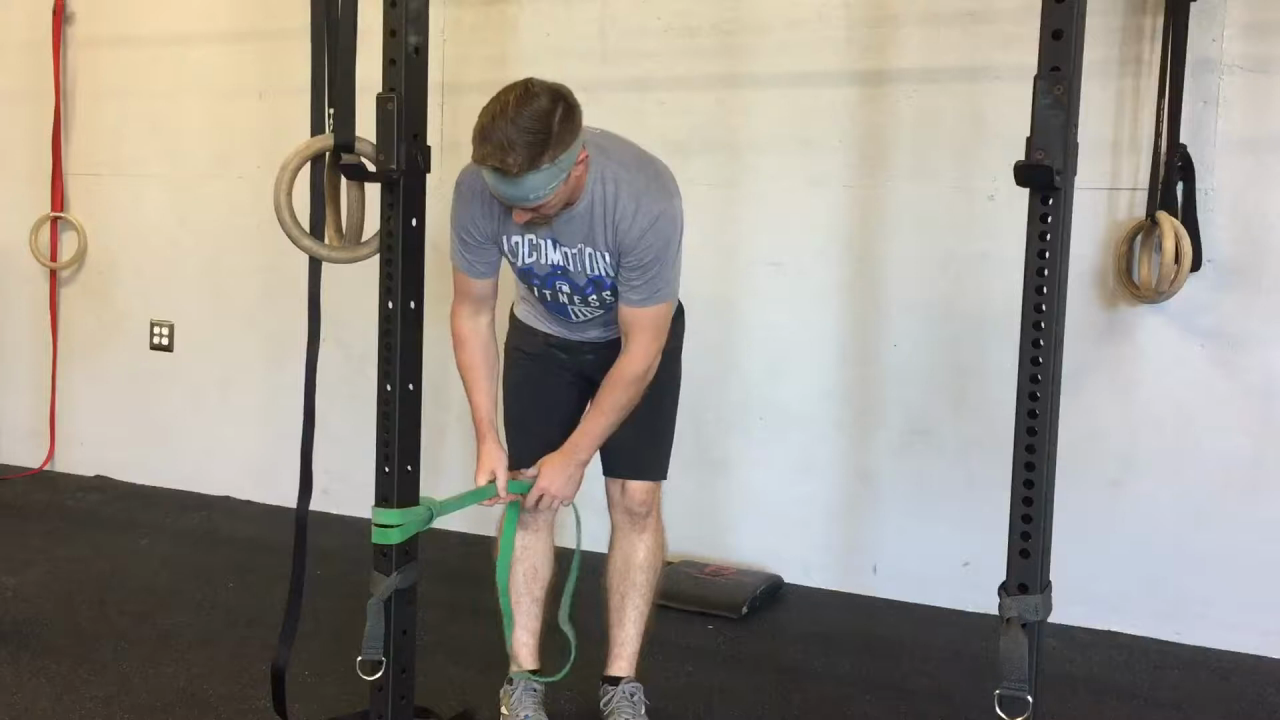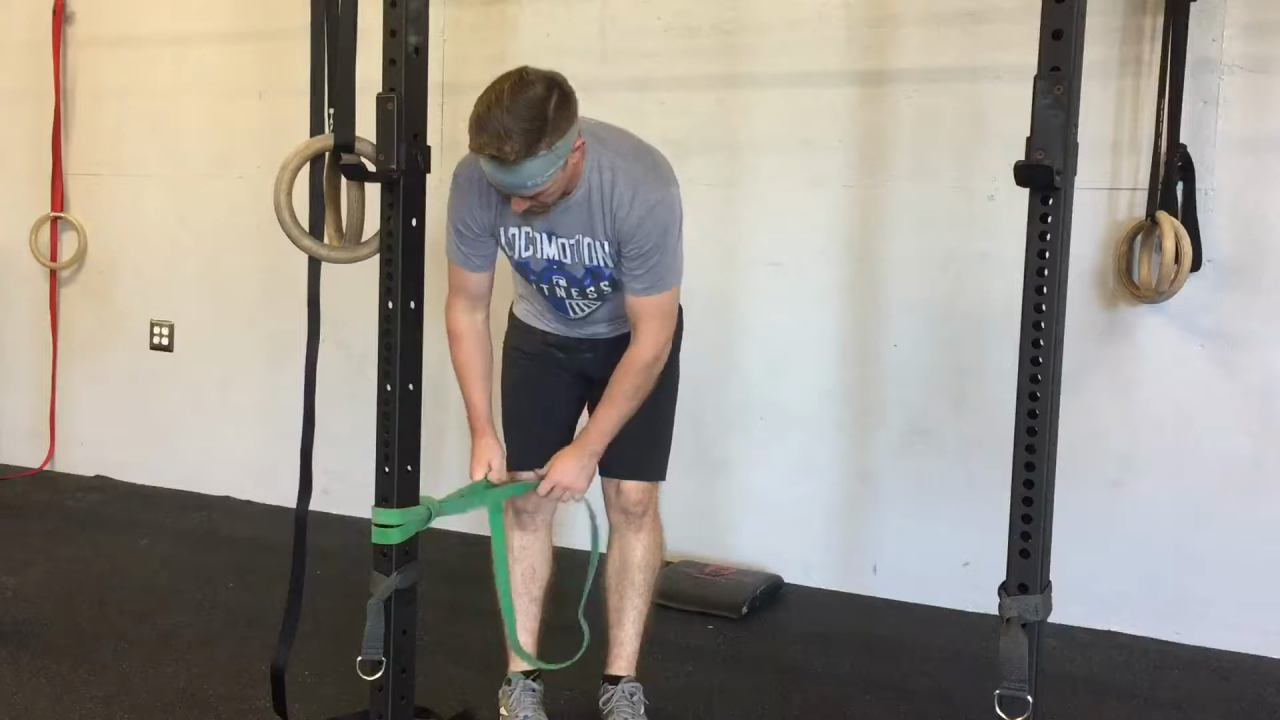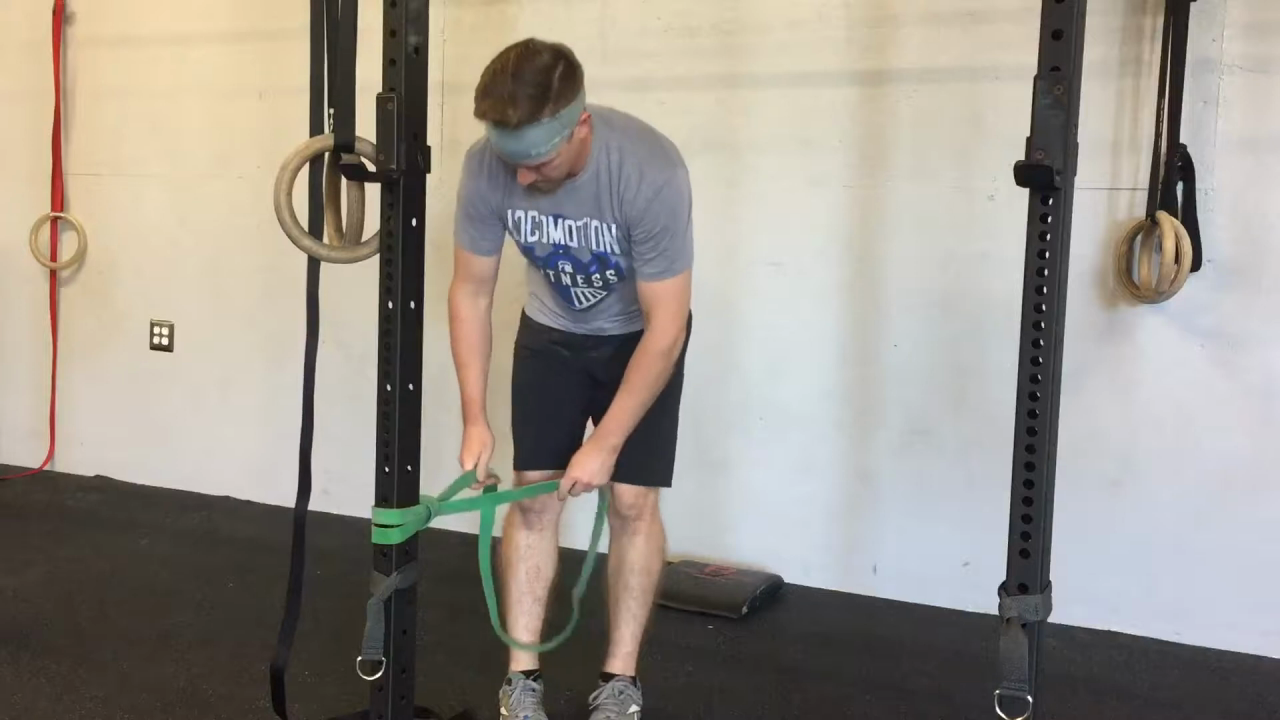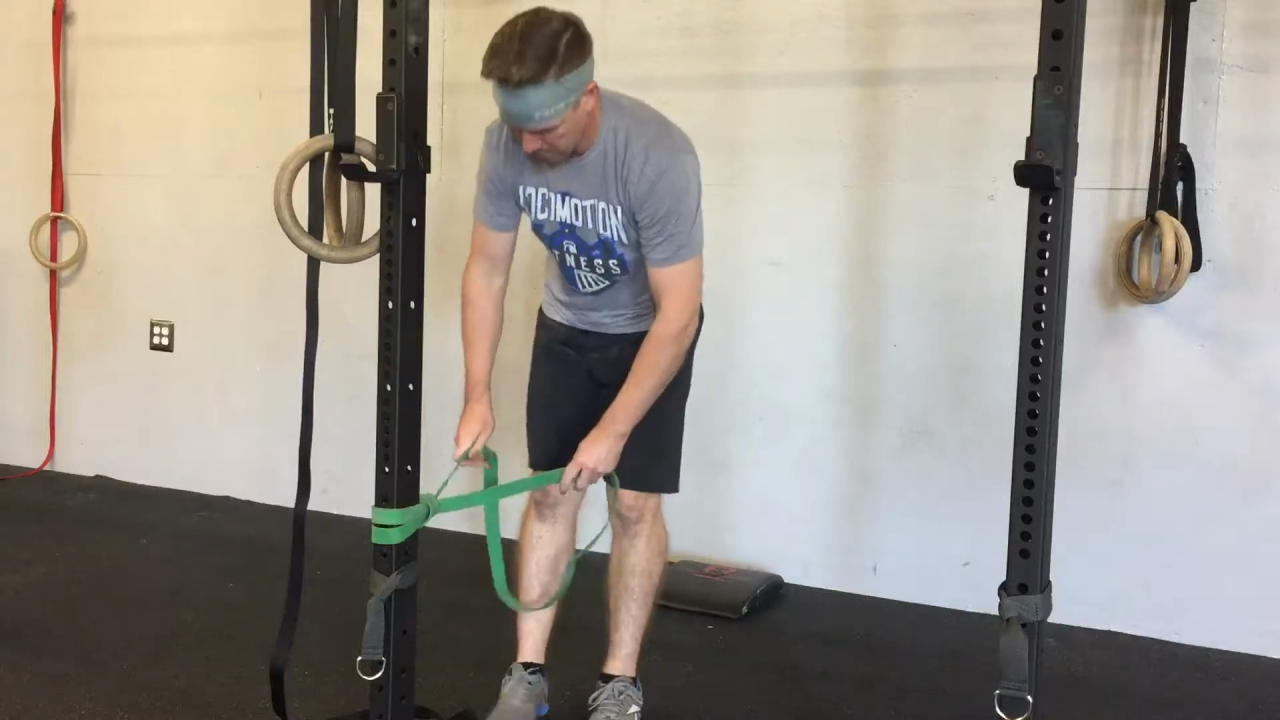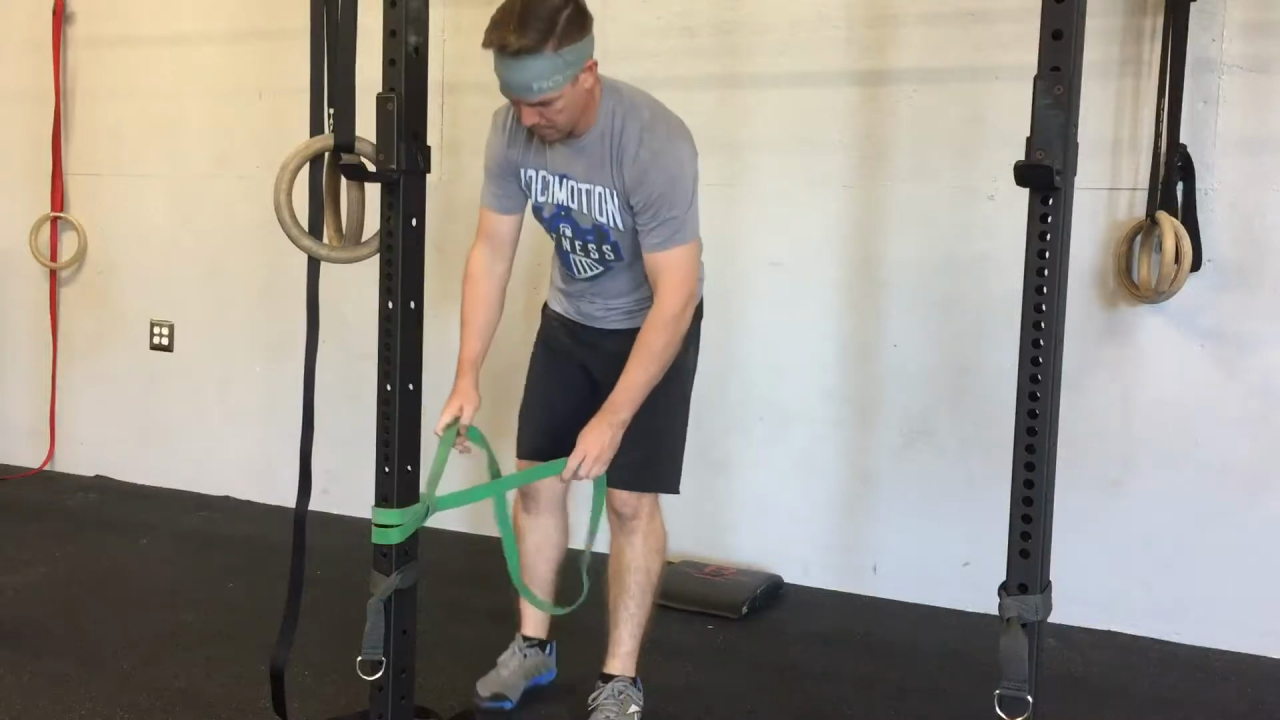
dt=0.2s
person 1, frame 1
left shoulder: (645, 198)
right shoulder: (478, 189)
left elbow: (641, 352)
right elbow: (472, 311)
left wrist: (574, 454)
right wrist: (488, 438)
left hip: (635, 335)
right hip: (542, 335)
left knee: (634, 497)
right knee: (525, 498)
person 1, frame 2
left shoulder: (642, 187)
right shoulder: (475, 181)
left elbow: (651, 341)
right elbow: (467, 308)
left wrist: (588, 447)
right wrist: (483, 433)
left hip: (633, 335)
right hip: (541, 335)
left knee: (632, 498)
right knee: (526, 495)
person 1, frame 3
left shoulder: (650, 170)
right shoulder: (486, 165)
left elbow: (666, 328)
right elbow: (471, 292)
left wrist: (606, 442)
right wrist: (474, 419)
left hip: (639, 335)
right hip: (551, 333)
left knee: (632, 500)
right knee: (533, 496)
person 1, frame 4
left shoulder: (658, 155)
right shoulder: (505, 143)
left elbow: (677, 315)
right elbow: (486, 270)
left wrist: (613, 431)
right wrist: (477, 397)
left hip: (649, 333)
right hip: (566, 329)
left knee: (635, 503)
right knee: (549, 493)
person 1, frame 5
left shoulder: (656, 142)
right shoulder: (511, 131)
left elbow: (675, 300)
right elbow: (490, 253)
left wrist: (611, 421)
right wrist: (466, 377)
left hip: (652, 327)
right hip: (569, 322)
left knee: (631, 502)
right knee: (538, 484)
right ankle: (532, 646)
